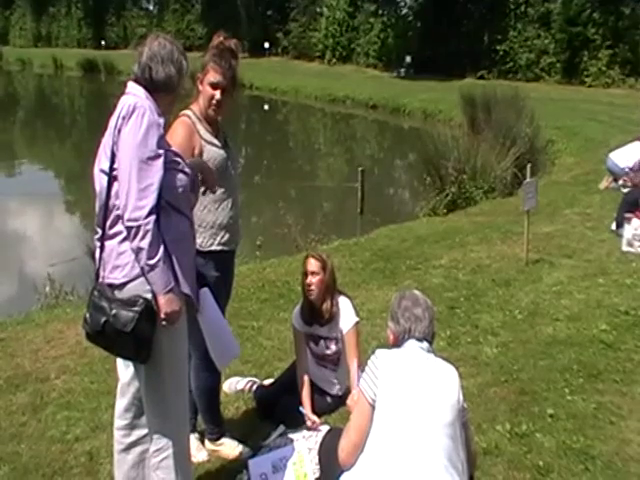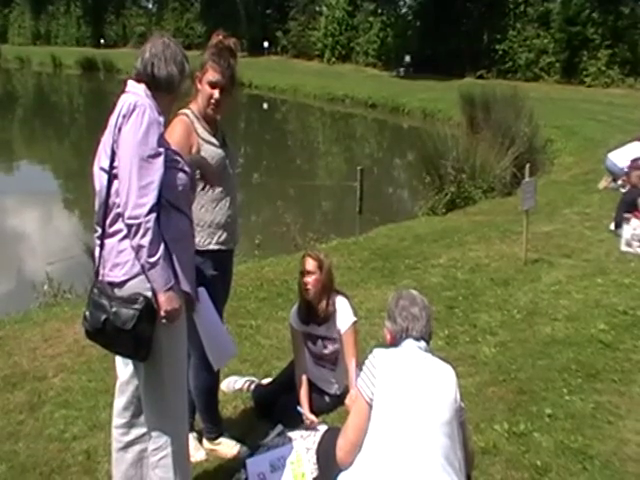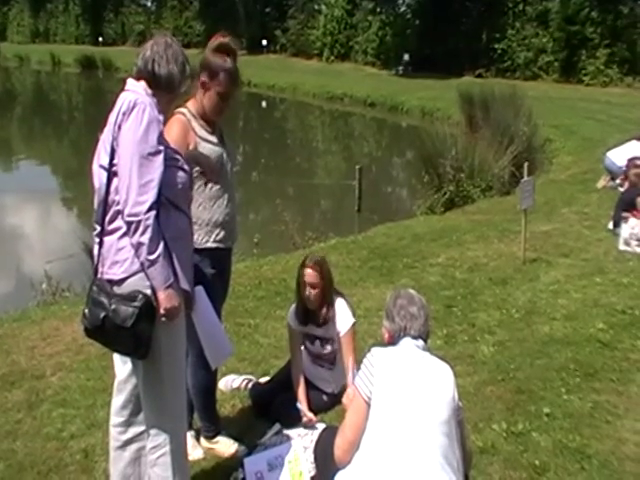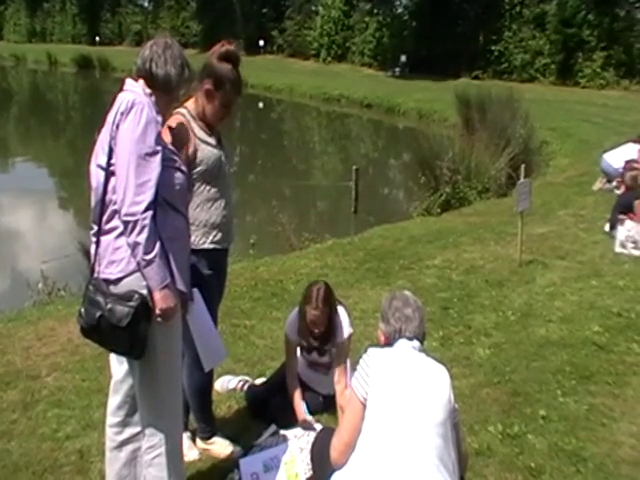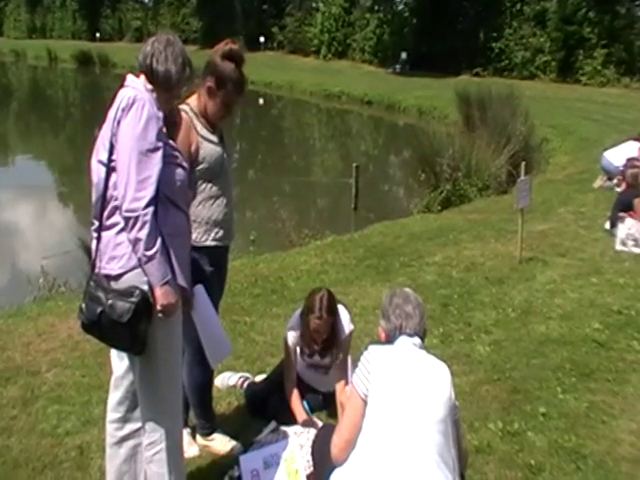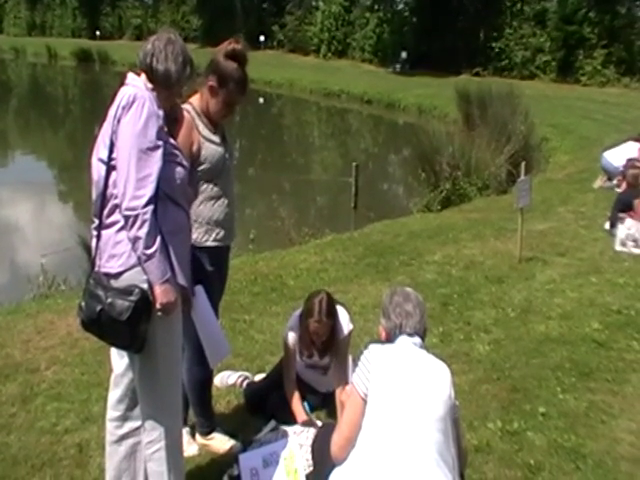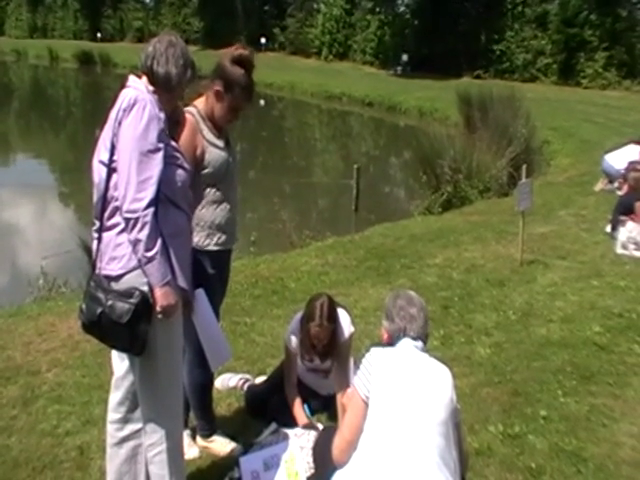
dt=0.3s
person 1, frame 1
left shoulder: (126, 115)
right shoulder: (141, 115)
right elbow: (139, 213)
right wrist: (164, 286)
left hip: (130, 277)
right hip: (146, 279)
left knee: (136, 399)
right knee: (165, 403)
person 1, frame 2
left shoulder: (126, 112)
right shoulder: (142, 113)
right elbow: (140, 212)
right wrist: (164, 284)
left hip: (129, 275)
right hip: (147, 277)
left knee: (135, 397)
right knee: (164, 402)
person 1, frame 3
left shoulder: (124, 111)
right shoulder: (141, 110)
right elbow: (140, 208)
right wrist: (164, 281)
left hip: (127, 271)
right hip: (145, 274)
left knee: (134, 396)
right knee: (162, 401)
person 1, frame 4
left shoulder: (123, 111)
right shoulder: (139, 110)
right elbow: (137, 208)
right wrist: (160, 281)
left hip: (123, 272)
right hip: (142, 275)
left knee: (129, 397)
right knee: (159, 401)
person 1, frame 5
left shoulder: (124, 108)
right shoulder: (141, 107)
right elbow: (138, 204)
right wrist: (161, 277)
left hip: (125, 268)
right hip: (143, 271)
left knee: (130, 393)
right knee: (159, 399)
person 1, frame 6
left shoulder: (125, 104)
right shoulder: (141, 105)
right elbow: (137, 202)
right wrist: (160, 275)
left hip: (125, 266)
right hip: (143, 270)
left knee: (130, 391)
right knee: (159, 396)
person 1, frame 7
left shoulder: (128, 107)
right shoulder: (143, 108)
right elbow: (138, 204)
right wrist: (161, 279)
left hip: (127, 269)
right hip: (143, 271)
left knee: (130, 394)
right knee: (159, 398)
person 2, frame 1
left shoulder: (216, 128)
right shoulder: (185, 129)
left hip: (221, 254)
right hip: (199, 258)
left knee: (197, 348)
right knee: (204, 349)
left ankle: (188, 428)
right ankle: (215, 434)
person 2, frame 2
left shoulder: (216, 127)
right shoulder: (184, 128)
left hip: (220, 253)
right hip: (197, 256)
left knee: (196, 346)
right knee: (203, 348)
left ankle: (188, 428)
right ankle: (212, 433)
person 2, frame 3
left shoulder: (212, 126)
right shoulder: (181, 127)
left hip: (218, 251)
right hip: (196, 255)
left knee: (197, 344)
right knee: (201, 346)
left ankle: (185, 426)
right ankle: (210, 432)
person 2, frame 4
left shoulder: (209, 127)
right shoulder: (181, 128)
left hip: (214, 252)
right hip: (193, 255)
left knee: (195, 343)
right knee: (196, 346)
left ankle: (180, 427)
right ankle: (206, 433)
person 2, frame 5
left shoulder: (210, 125)
right shoulder: (184, 125)
left hip: (214, 249)
right hip: (194, 253)
left knee: (198, 340)
right knee: (198, 343)
left ankle: (181, 424)
right ankle: (206, 429)
person 2, frame 6
left shoulder: (213, 123)
right shoulder: (186, 124)
left hip: (216, 248)
right hip: (195, 252)
left knee: (199, 339)
right knee: (198, 342)
left ankle: (179, 422)
right ankle: (205, 428)
person 2, frame 7
left shoulder: (217, 126)
right shoulder: (190, 126)
left hip: (217, 251)
right hip: (197, 255)
left knee: (197, 342)
right knee: (199, 345)
left ankle: (183, 426)
right ankle: (206, 431)
person 3, frame 1
left shoulder: (382, 362)
right shoulder: (451, 376)
left elbow: (346, 456)
right elbow: (469, 463)
left wrist: (356, 412)
left knee: (332, 440)
person 3, frame 2
left shoulder: (380, 360)
right shoulder: (448, 374)
left elbow: (344, 455)
right elbow: (466, 461)
left wrist: (355, 411)
left knee: (330, 440)
person 3, frame 3
left shoulder: (378, 359)
right shoulder: (445, 374)
left elbow: (342, 453)
right elbow: (465, 461)
left wrist: (351, 409)
left knee: (328, 438)
person 3, frame 4
left shoulder: (374, 360)
right shoulder: (441, 375)
left elbow: (338, 455)
right elbow: (460, 464)
left wrist: (347, 412)
left knee: (325, 440)
person 3, frame 5
left shoulder: (375, 358)
right shoulder: (442, 373)
left elbow: (339, 452)
right elbow: (460, 460)
left wrist: (348, 407)
left knee: (325, 436)
person 3, frame 6
left shoulder: (375, 356)
right shoulder: (442, 372)
left elbow: (339, 450)
right elbow: (460, 460)
left wrist: (348, 406)
left knee: (325, 436)
person 3, frame 7
left shoulder: (376, 360)
right shoulder: (444, 376)
left elbow: (340, 453)
right elbow: (461, 463)
left wrist: (350, 408)
left knee: (327, 438)
person 4, frame 1
left shoulder: (343, 310)
right shoulder: (301, 312)
left elbow: (353, 363)
right elbow: (302, 365)
right wrist: (308, 411)
left hip: (334, 388)
right hip: (311, 373)
left knee: (287, 415)
right knee: (265, 403)
left ankle: (259, 386)
right ankle: (255, 385)
person 4, frame 2
left shoulder: (341, 309)
right shoulder: (298, 311)
left elbow: (351, 363)
right elbow: (300, 364)
right wrist: (305, 410)
left hip: (333, 388)
right hip: (309, 373)
left knee: (284, 415)
right knee: (263, 402)
left ankle: (256, 386)
right ankle: (254, 385)
person 4, frame 3
left shoulder: (340, 312)
right shoulder: (297, 311)
left elbow: (349, 366)
right elbow: (297, 364)
right wrist: (304, 407)
left hip: (331, 386)
right hip: (306, 370)
left knee: (283, 413)
right knee: (260, 400)
left ankle: (255, 384)
right ankle: (251, 383)
person 4, frame 4
left shoulder: (340, 321)
right shoulder: (295, 319)
left elbow: (340, 379)
right elbow: (291, 373)
right wrist: (301, 413)
left hip: (326, 389)
right hip: (302, 371)
left knee: (280, 415)
right knee: (256, 403)
right ankle: (247, 385)
person 4, frame 5
left shoulder: (342, 321)
right shoulder: (296, 325)
left elbow: (340, 377)
right elbow: (290, 380)
right wrist: (302, 417)
left hip: (326, 386)
right hip: (300, 368)
left knee: (279, 411)
right knee: (255, 400)
right ankle: (246, 382)
person 4, frame 6
left shoulder: (342, 321)
right shoulder: (295, 325)
left elbow: (340, 376)
right elbow: (289, 379)
right wrist: (302, 417)
left hip: (327, 384)
right hip: (300, 369)
right knee: (254, 400)
right ankle: (245, 381)
person 4, frame 7
left shoulder: (343, 324)
right shoulder: (296, 329)
left elbow: (341, 379)
right elbow: (290, 383)
right wrist: (303, 421)
left hip: (328, 386)
right hip: (301, 372)
right knee: (255, 402)
right ankle: (247, 384)
